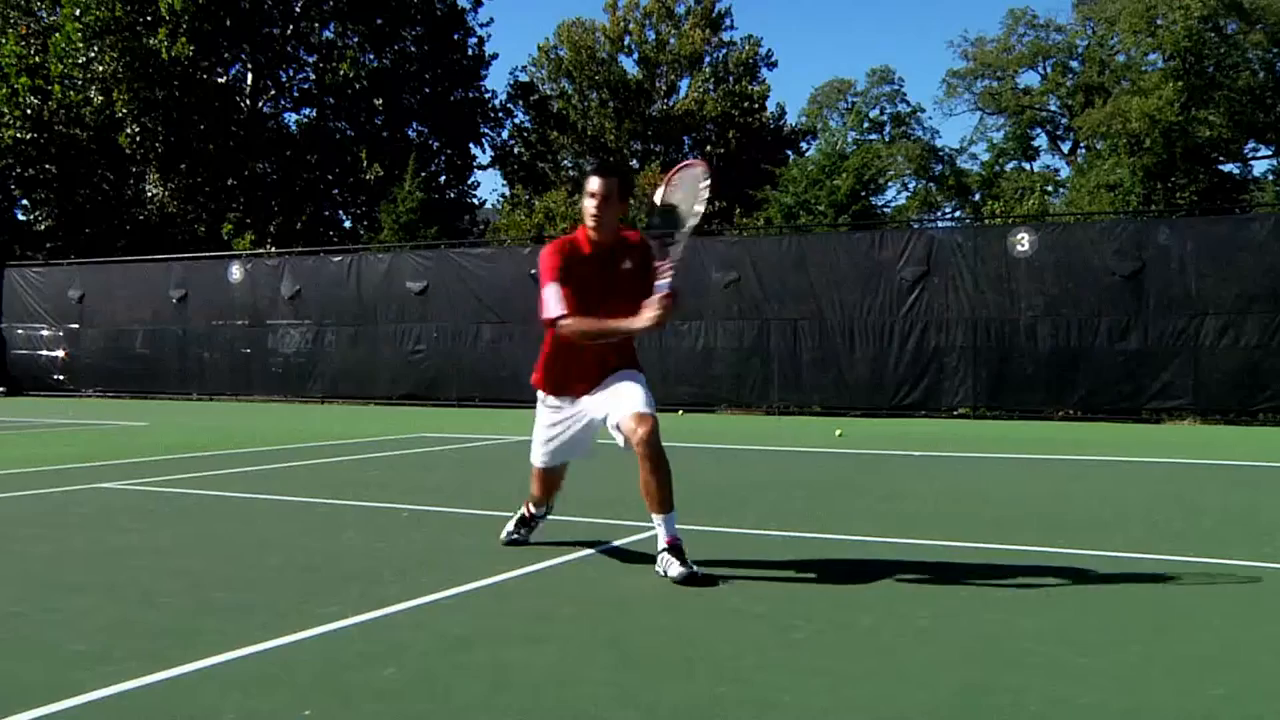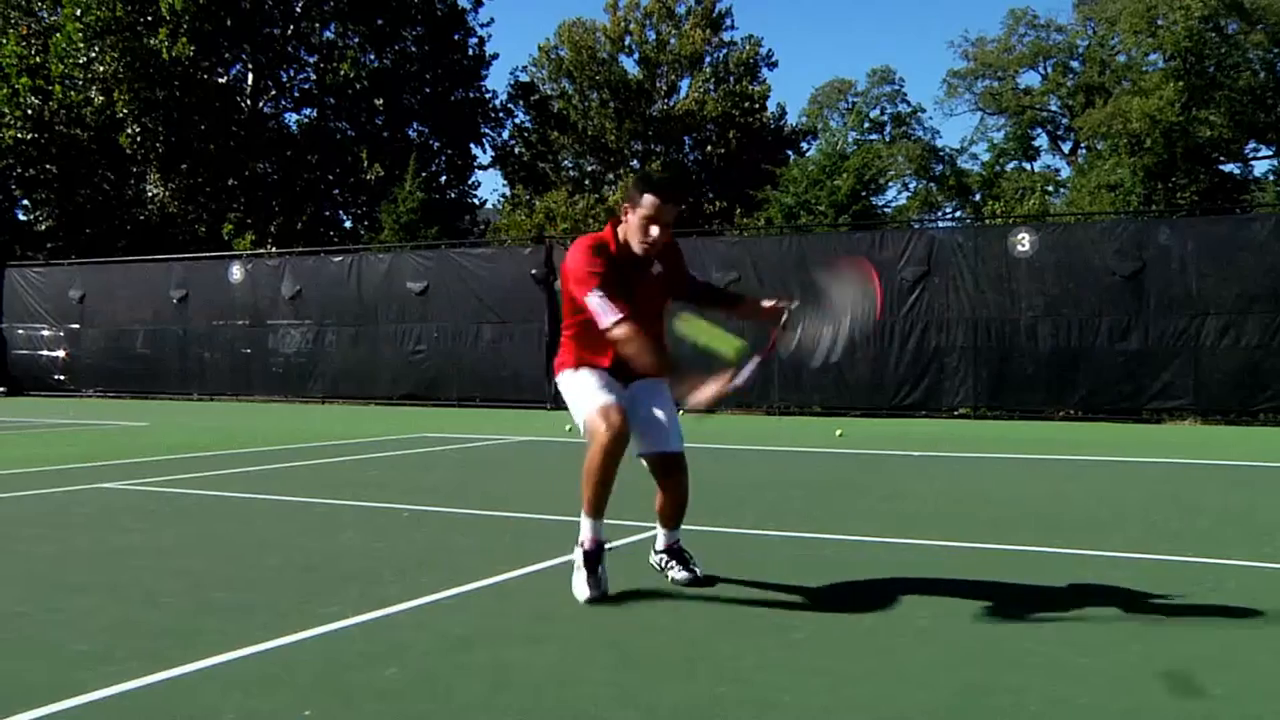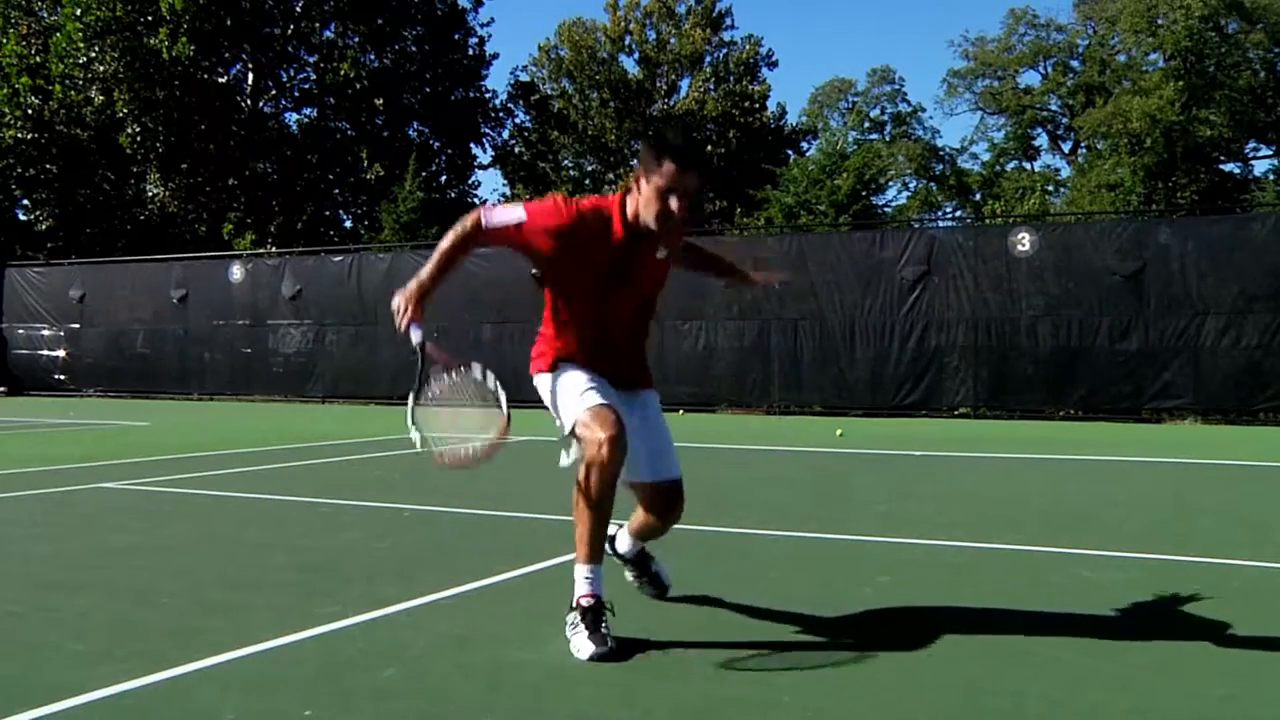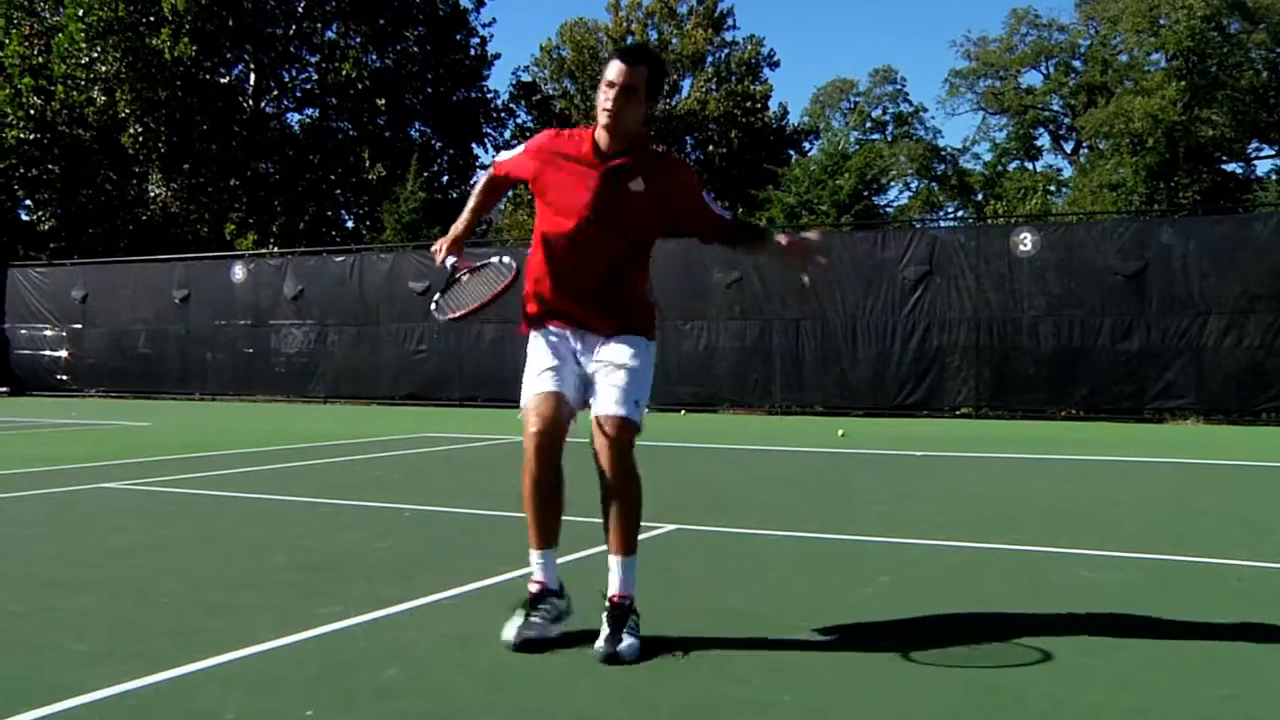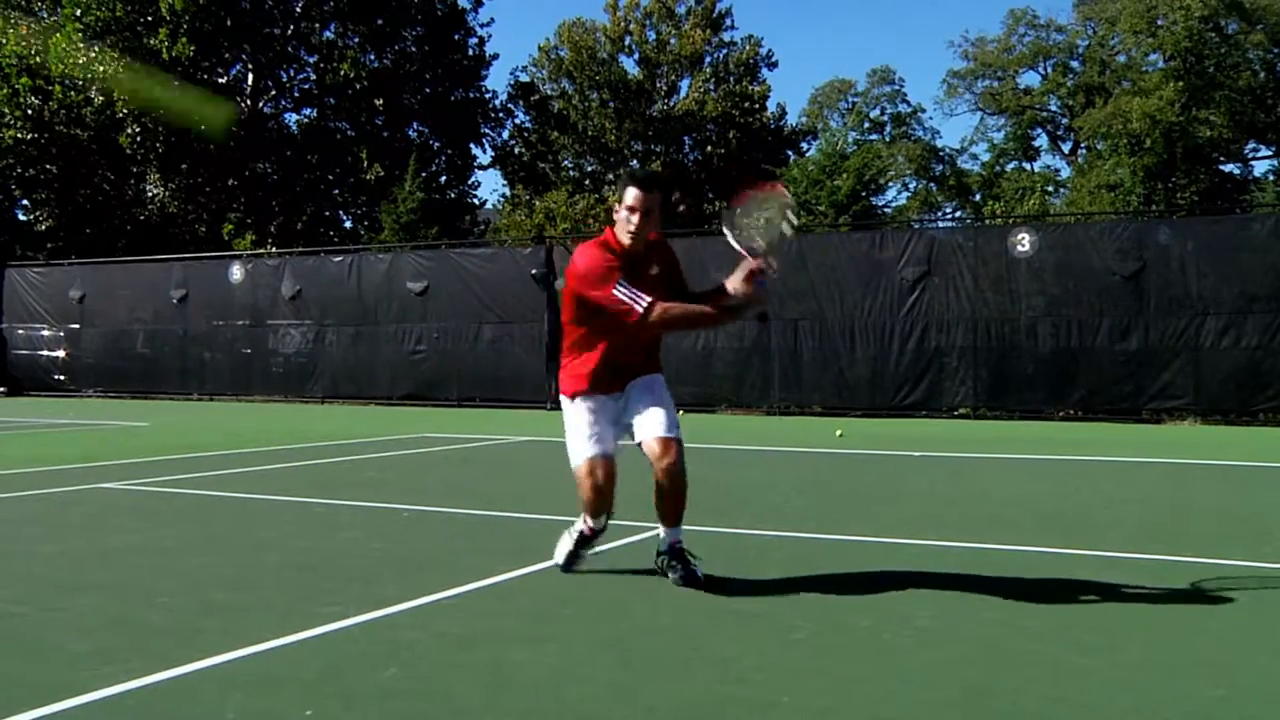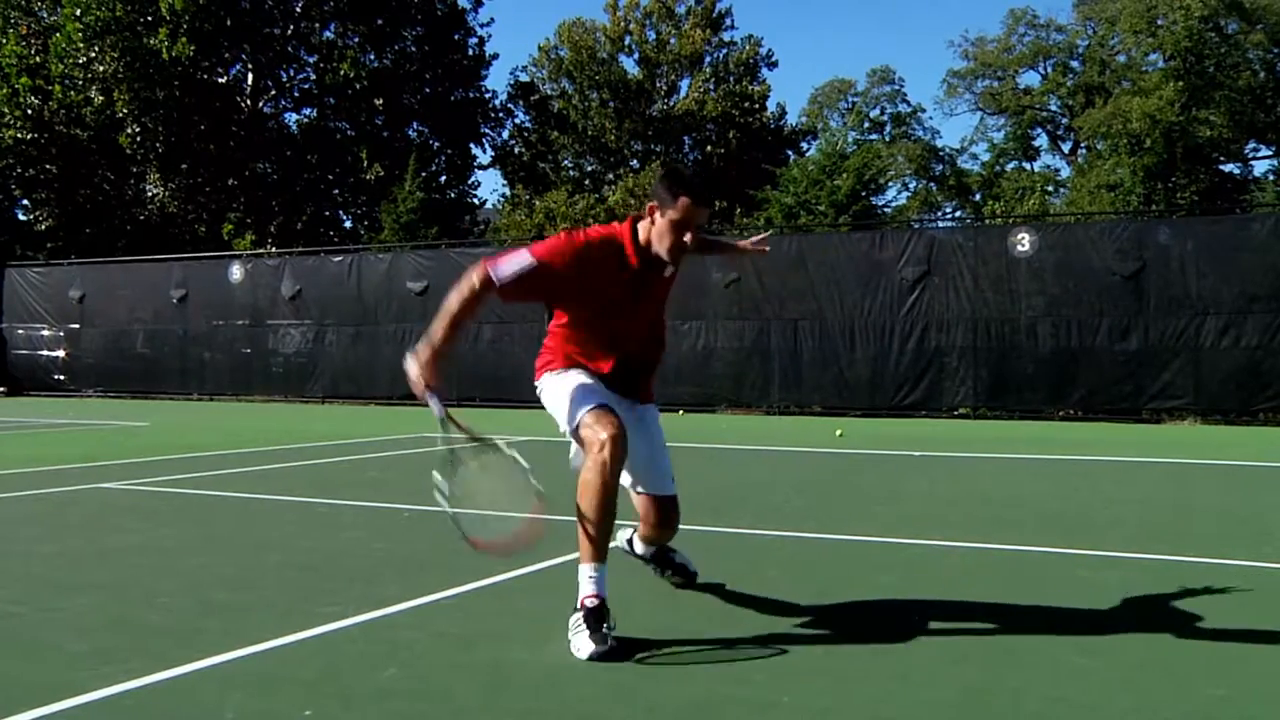
dt=0.3s
person 1, frame 1
left shoulder: (636, 246)
right shoulder: (557, 255)
left elbow: (658, 310)
right elbow: (566, 327)
left wrist: (663, 290)
right wrist: (634, 323)
left hip: (614, 375)
right hip: (560, 385)
left knee: (645, 431)
right knee: (543, 484)
left ankle: (668, 543)
right ankle: (534, 513)
person 1, frame 2
left shoulder: (664, 249)
right shoulder: (587, 257)
left elbow: (697, 292)
right elbow: (623, 334)
left wrist: (755, 308)
right wrist: (688, 388)
left hip: (642, 376)
right hip: (589, 368)
left knee: (670, 468)
right knee: (612, 425)
left ankle: (666, 549)
right ankle: (589, 547)
person 1, frame 3
left shoulder: (664, 229)
right shoulder: (569, 219)
right elbow: (474, 226)
left wrist: (741, 276)
right wrist: (421, 284)
left hip: (630, 379)
right hip: (570, 367)
left knee: (666, 504)
right knee: (606, 438)
left ankle: (629, 542)
right ankle: (585, 604)
person 1, frame 4
left shoulder: (666, 171)
right shoulder: (549, 148)
left elbow: (724, 228)
right elbow: (495, 174)
left wrist: (778, 242)
right wrist: (459, 233)
left hip: (622, 332)
right hip: (557, 325)
left knee: (613, 439)
right knee: (541, 428)
left ankle: (621, 600)
right ankle: (544, 589)
person 1, frame 5
left shoulder: (660, 252)
right shoulder: (592, 260)
left elbow: (691, 304)
right elbow: (654, 316)
left wrist: (729, 288)
right wrist: (727, 306)
left hip: (640, 376)
right hip: (588, 382)
left knee: (668, 456)
right knee: (597, 502)
left ankle: (670, 548)
right ankle: (588, 525)
person 1, frame 6
left shoulder: (667, 246)
right shoulder: (583, 251)
right elbow: (482, 277)
left wrist: (731, 247)
right wrist: (431, 349)
left hip: (634, 389)
right hip: (572, 375)
left knee: (664, 520)
right knee: (607, 438)
left ankle: (644, 543)
right ankle: (590, 604)
